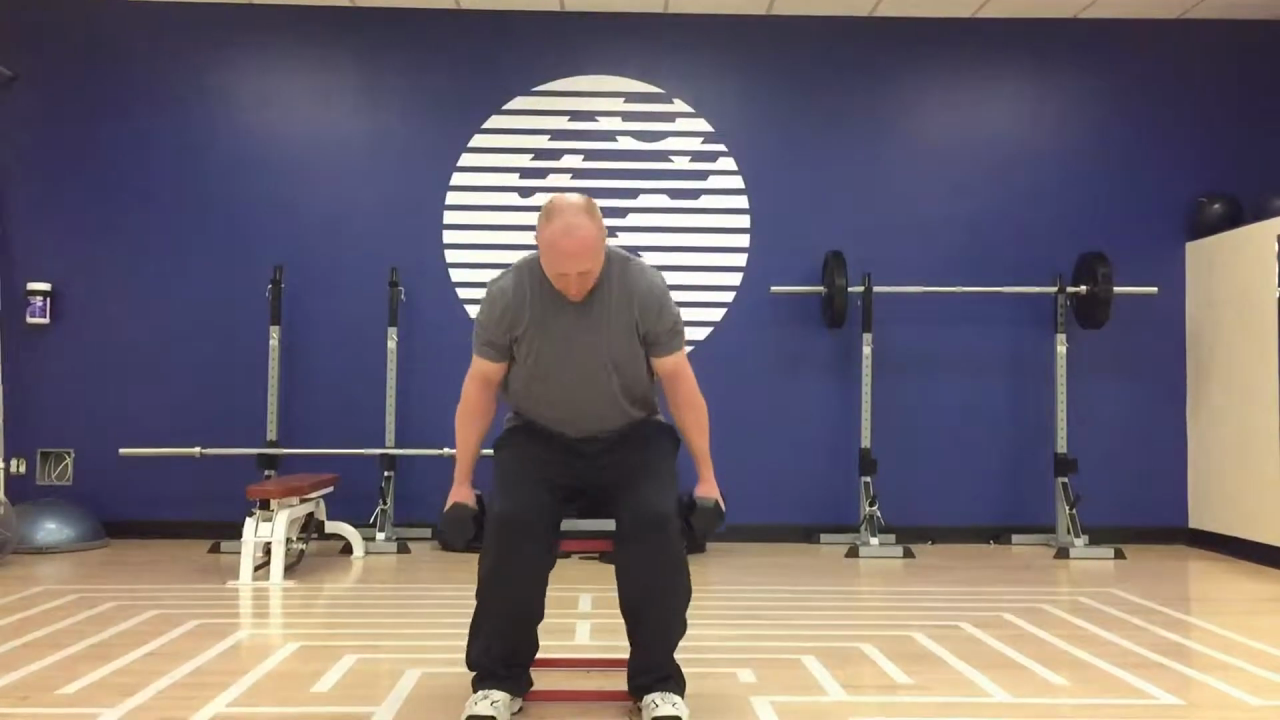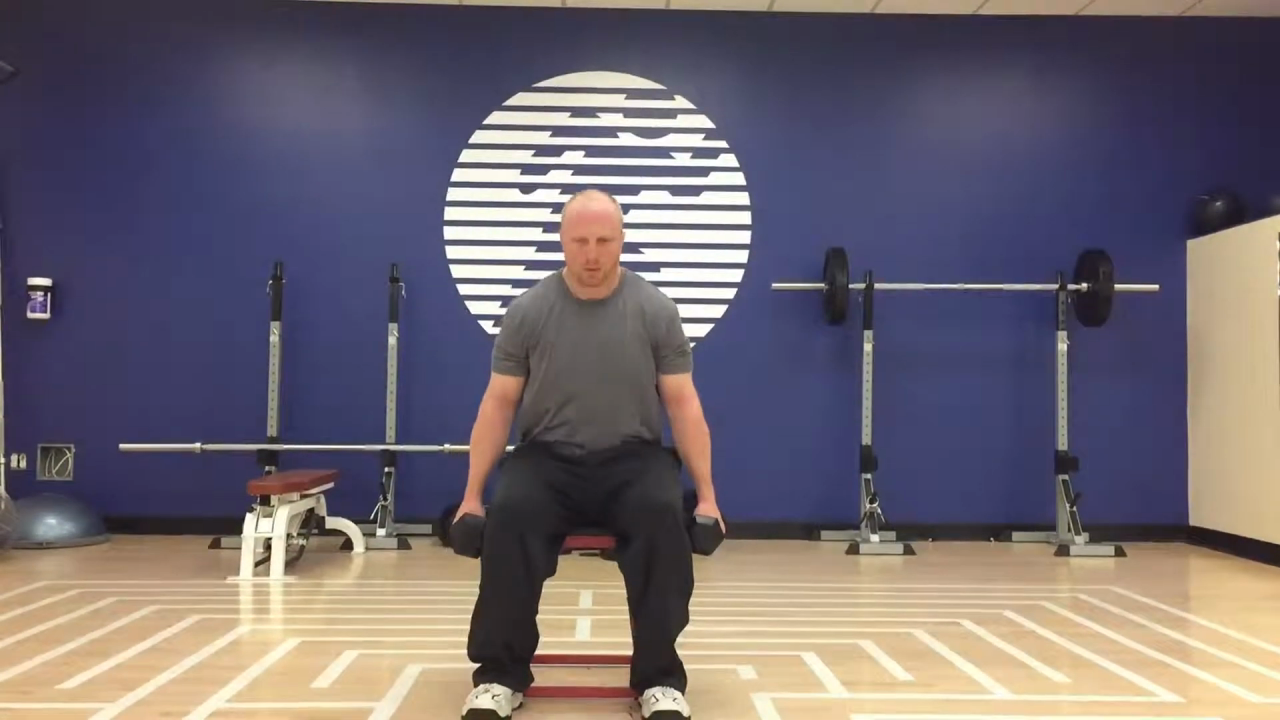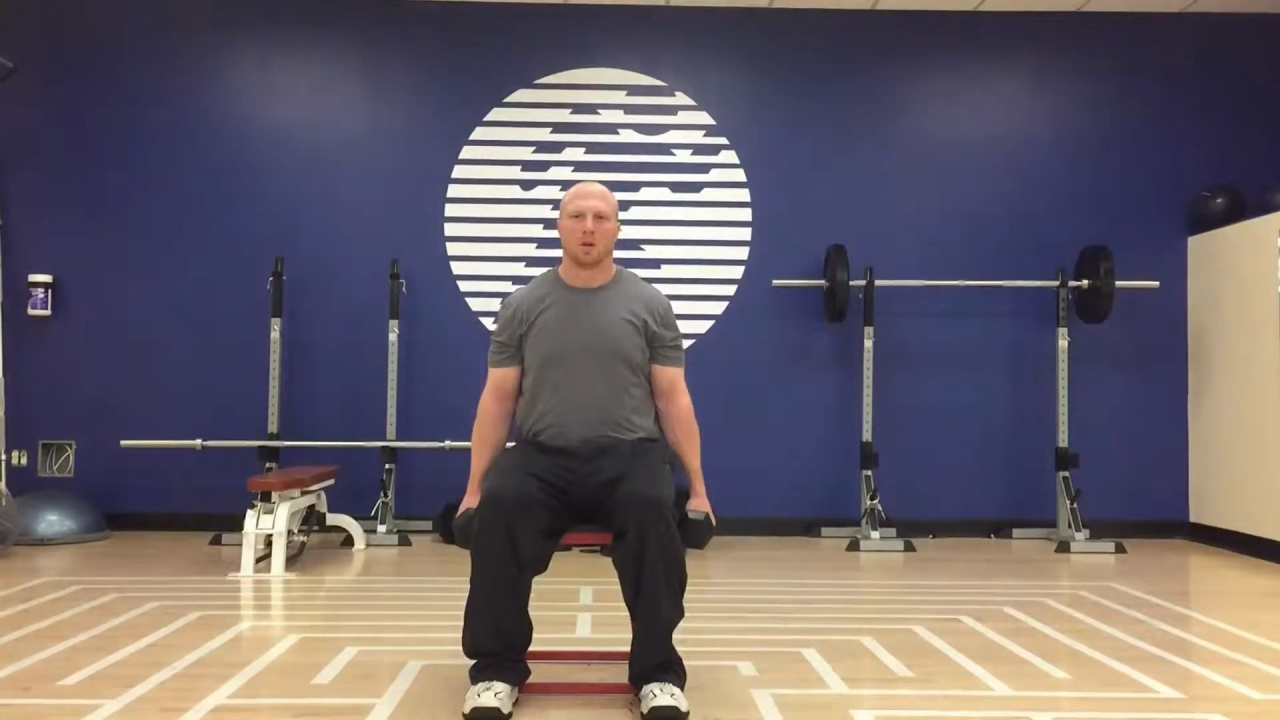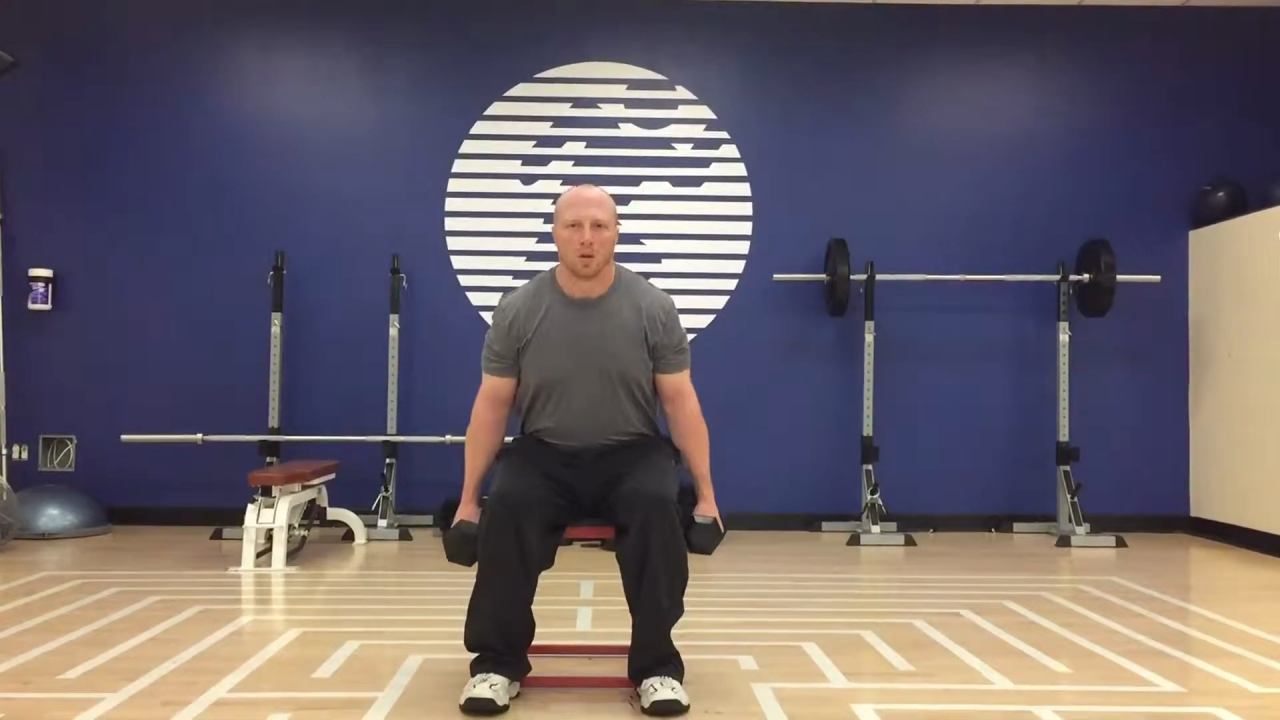
dt=0.5s
person 1, frame 1
left shoulder: (644, 288)
right shoulder: (508, 295)
left elbow: (678, 381)
right elbow: (482, 385)
left wrist: (705, 474)
right wrist: (462, 480)
left hip: (631, 436)
right hip: (538, 439)
left knee: (654, 523)
right knee: (512, 524)
person 1, frame 2
left shoulder: (656, 311)
right shoulder: (527, 312)
left elbow: (683, 404)
right elbow: (498, 403)
left wrist: (706, 495)
right wrist: (472, 494)
left hip: (633, 461)
right hip: (547, 460)
left knee: (662, 517)
right knee: (509, 515)
left ankle: (659, 677)
right ankle: (499, 675)
person 1, frame 3
left shoulder: (649, 305)
right shoulder: (522, 306)
left elbow: (673, 398)
right elbow: (498, 398)
left wrist: (697, 487)
right wrist: (474, 486)
left hip: (629, 454)
right hip: (543, 457)
left knee: (652, 509)
right knee: (500, 507)
left ankle: (657, 672)
right ankle: (497, 669)
person 1, frame 4
left shoulder: (653, 309)
right shoulder: (518, 311)
left elbow: (681, 403)
right elbow: (491, 407)
left wrist: (706, 494)
right wrist: (468, 498)
left hip: (631, 454)
right hip: (544, 455)
left knee: (656, 508)
right knee: (508, 510)
left ankle: (656, 665)
right ankle: (497, 663)
